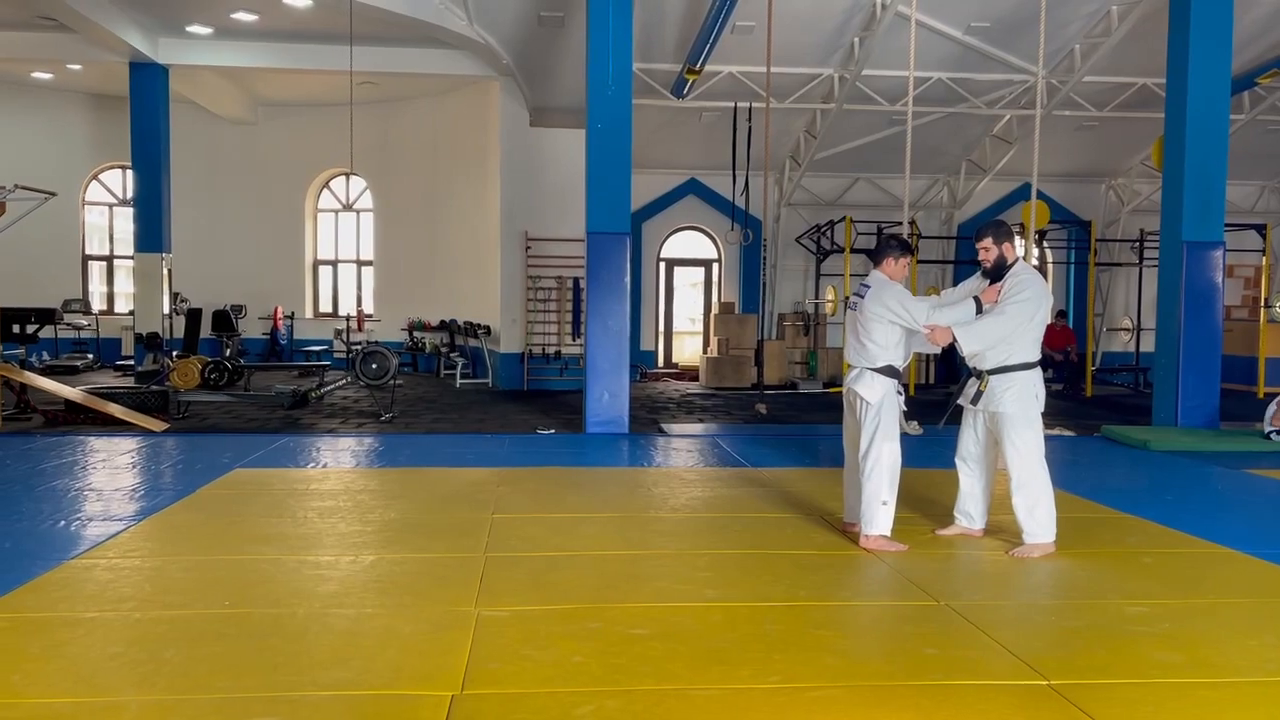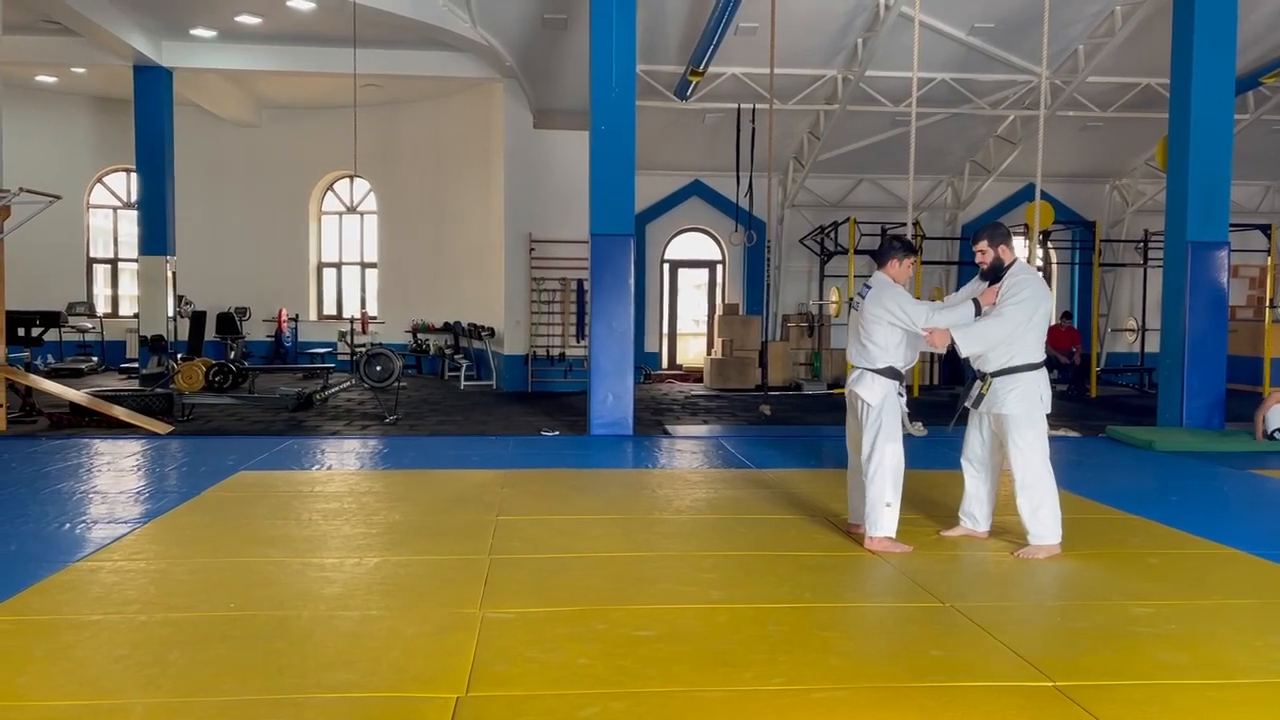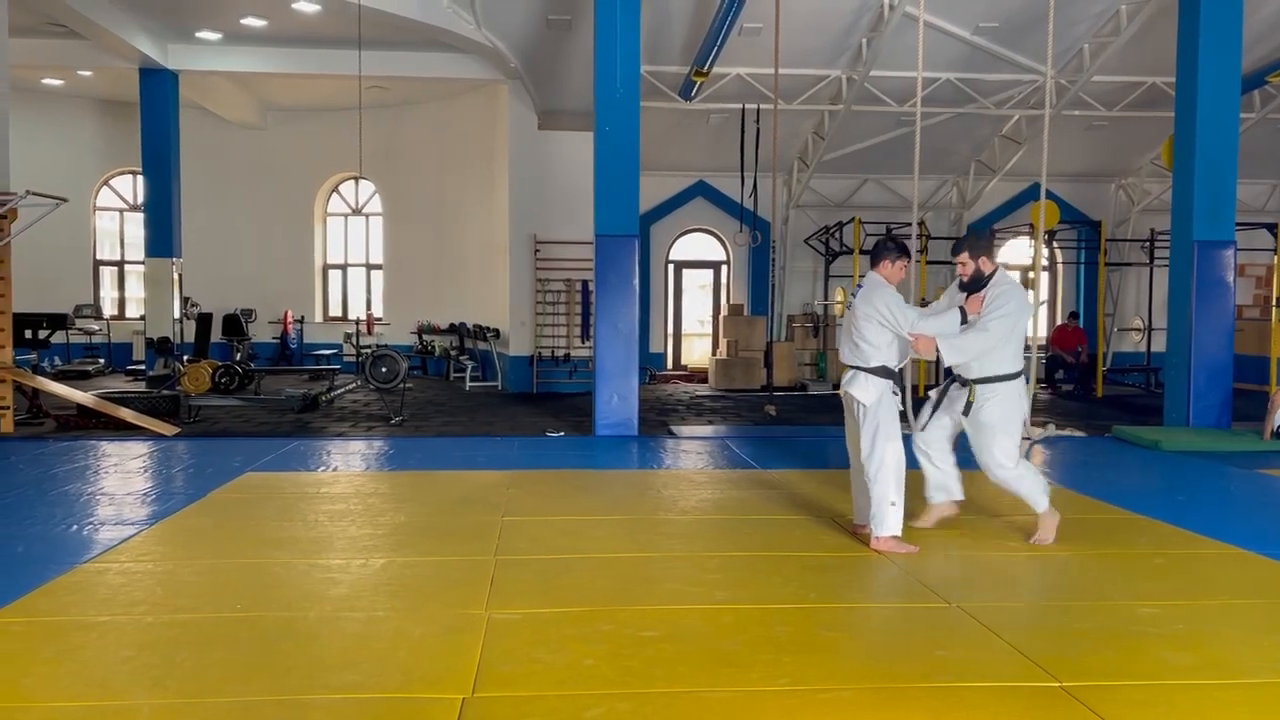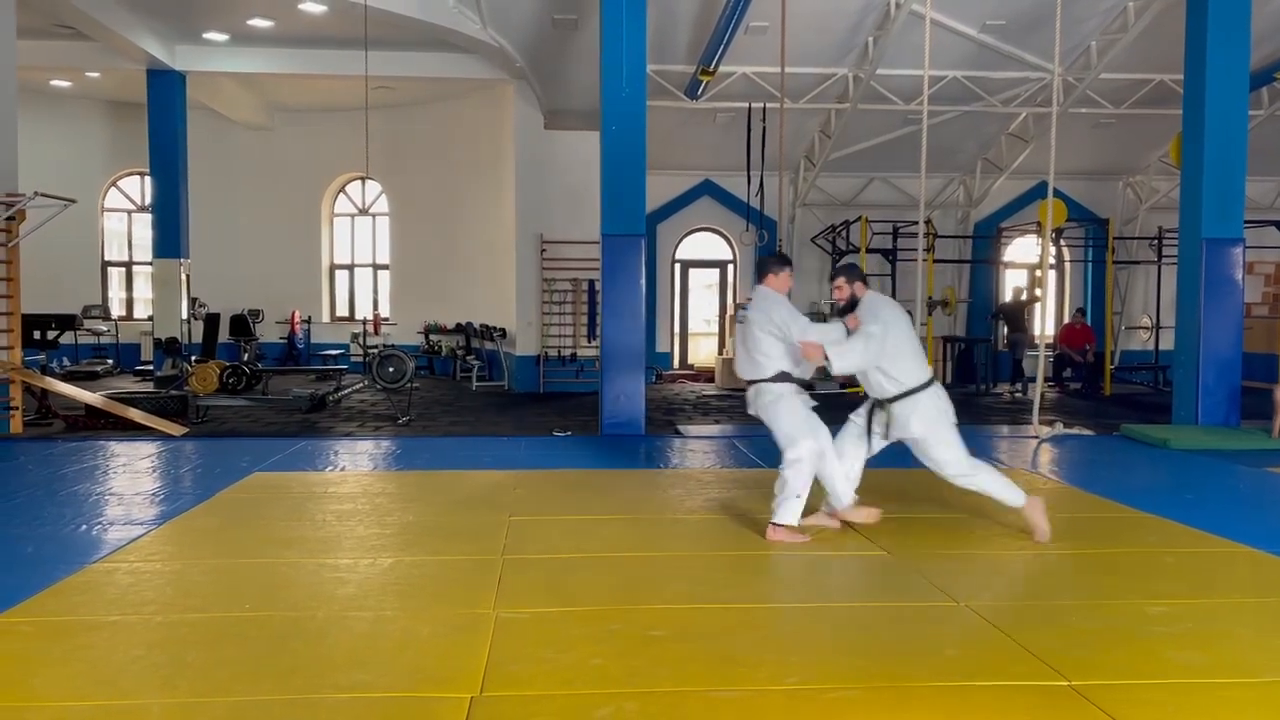
dt=0.5s
person 1, frame 1
left shoulder: (1029, 284)
right shoulder: (984, 279)
left elbow: (999, 326)
right elbow: (948, 301)
left wrist: (953, 334)
left hip: (1014, 387)
right hip: (982, 384)
left knee: (1024, 463)
right knee: (971, 457)
left ankle: (1042, 538)
right ankle: (970, 521)
person 1, frame 2
left shoulder: (1028, 284)
right shoulder: (986, 281)
left elbow: (997, 327)
right elbow: (952, 306)
left wrist: (951, 336)
left hip: (1020, 387)
right hip: (989, 386)
left knee: (1028, 464)
right knee: (977, 458)
left ankle: (1047, 539)
right ankle: (975, 523)
person 1, frame 3
left shoulder: (1010, 296)
right shoulder: (963, 288)
left elbow: (982, 339)
left wrist: (938, 344)
left hip: (997, 392)
right hip: (962, 388)
left knee: (1001, 465)
right knee: (928, 438)
left ankle: (1045, 509)
right ankle: (943, 500)
person 1, frame 4
left shoulder: (880, 312)
right shoulder: (859, 312)
left elbow: (869, 347)
left wrist: (825, 353)
left hip: (919, 405)
right hip: (884, 405)
left knee: (959, 467)
right knee: (845, 448)
left ankle: (1028, 505)
right ankle: (832, 513)
person 2, frame 1
left shoulder: (864, 290)
right shoulder: (888, 293)
left elbow: (909, 326)
right elbow: (930, 317)
right wrist: (979, 301)
left hip: (859, 379)
right hip: (877, 384)
left knee: (859, 454)
right knee: (882, 456)
left ankle: (854, 518)
right ankle: (873, 532)
person 2, frame 2
left shoulder: (870, 290)
right shoulder: (889, 295)
left elbow: (920, 313)
right elbow: (931, 319)
right wrist: (979, 303)
left hip: (862, 381)
right hip: (879, 385)
left knee: (863, 456)
right knee: (885, 458)
left ankle: (859, 520)
right ankle: (877, 534)
person 2, frame 3
left shoulder: (865, 291)
right shoulder: (881, 294)
left elbow: (912, 316)
right elbow: (916, 326)
left wrist: (957, 307)
right wrist: (964, 312)
left hip: (860, 381)
right hip: (874, 384)
left knee: (865, 456)
right knee: (886, 457)
left ankle: (866, 520)
right ankle: (884, 534)
person 2, frame 4
left shoulder: (755, 306)
right shoulder: (773, 305)
right elbow: (808, 335)
right wrist: (845, 326)
left hip: (768, 390)
right hip: (777, 392)
left knee: (818, 445)
right knee: (801, 455)
left ankle: (844, 506)
right ankle: (780, 525)
